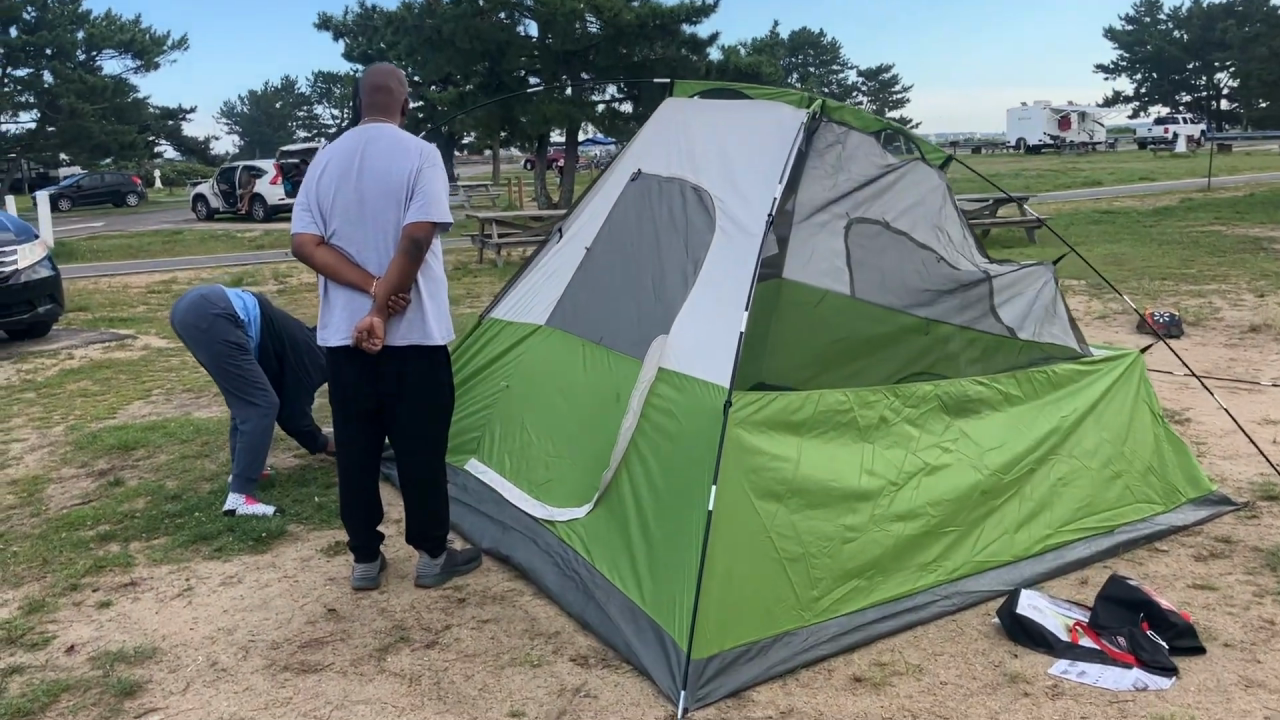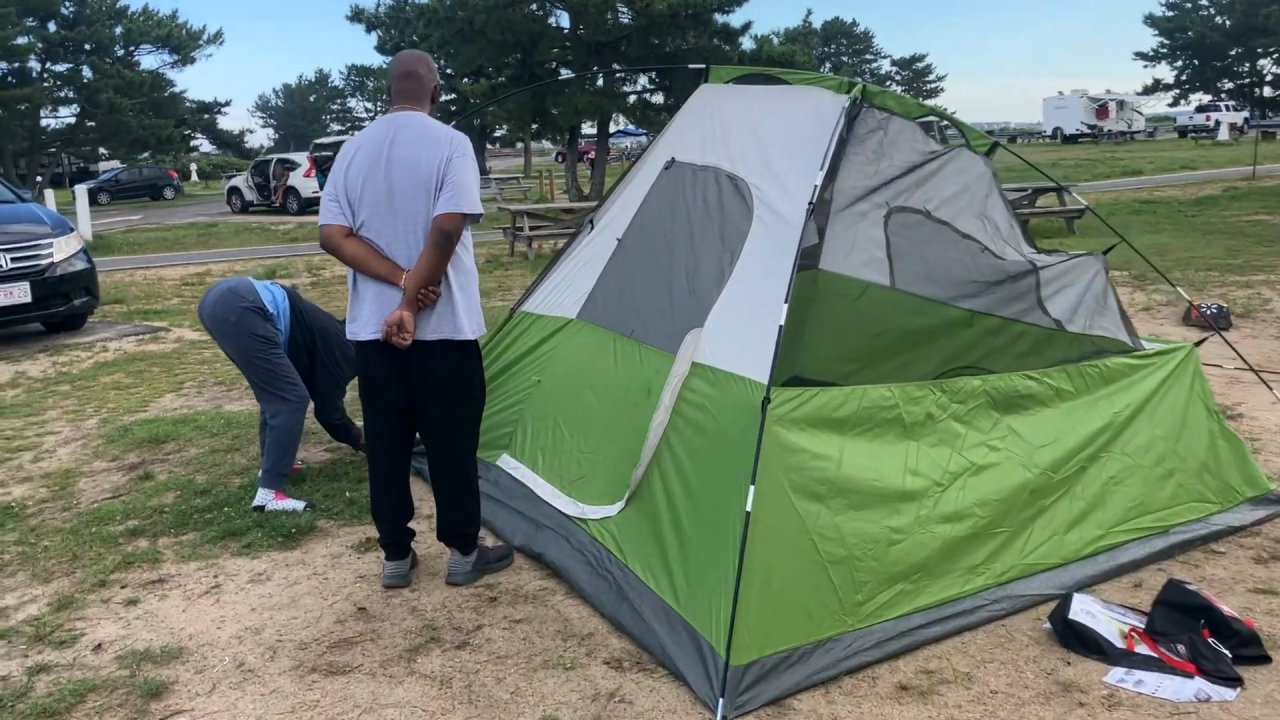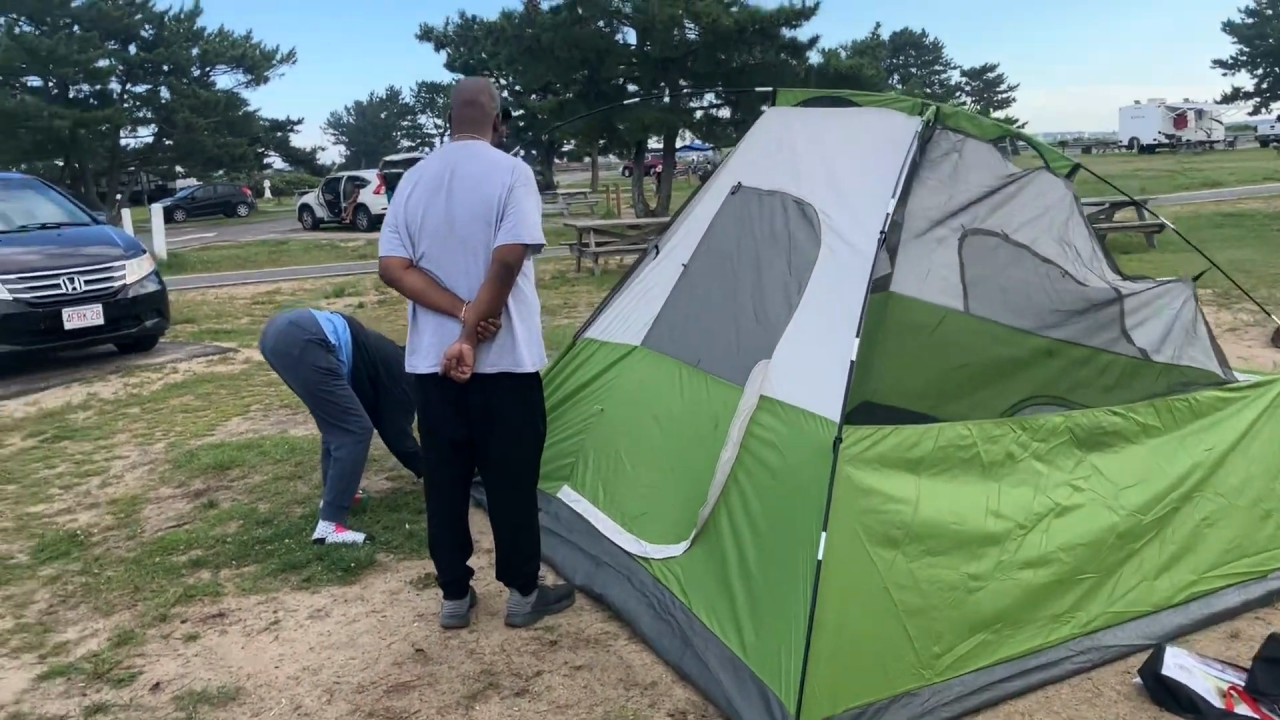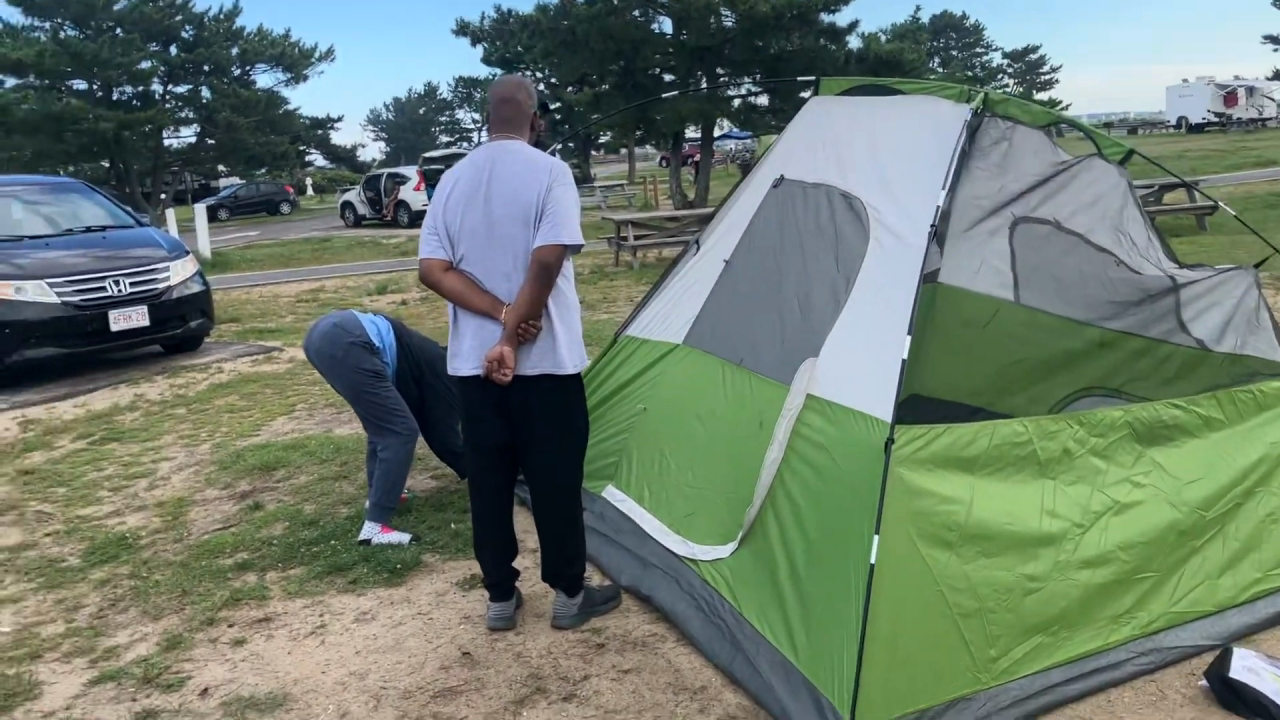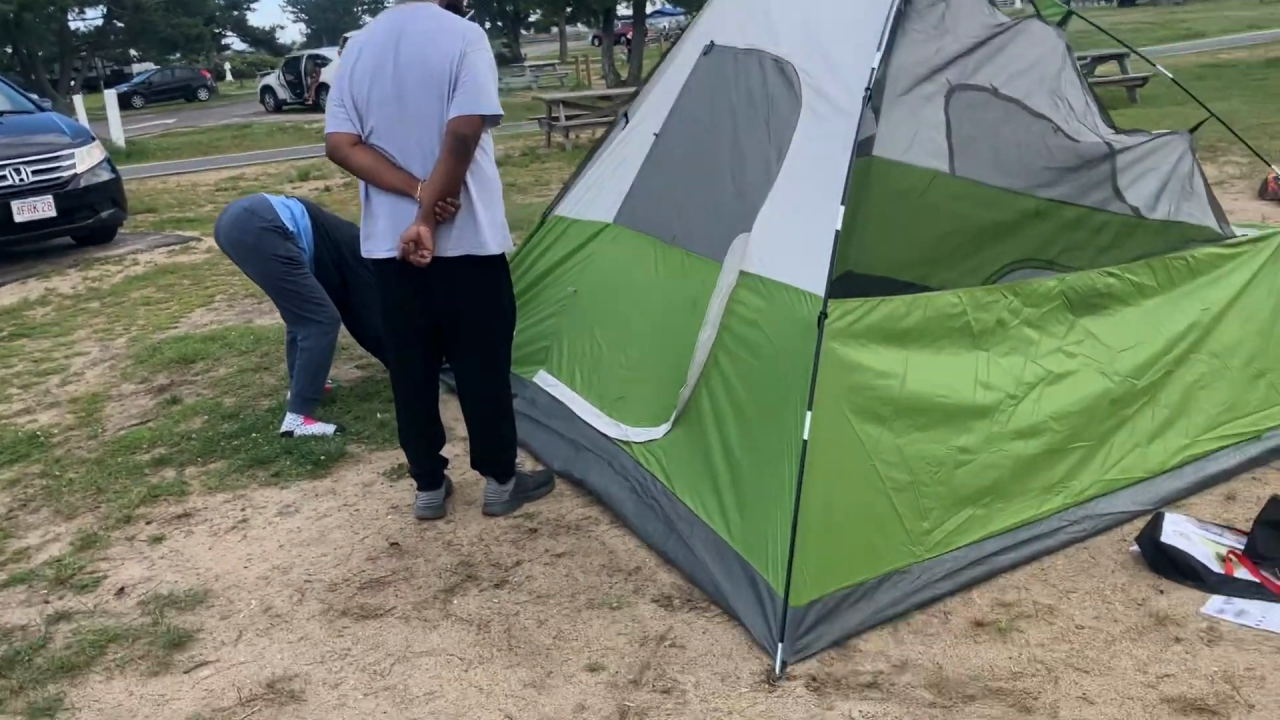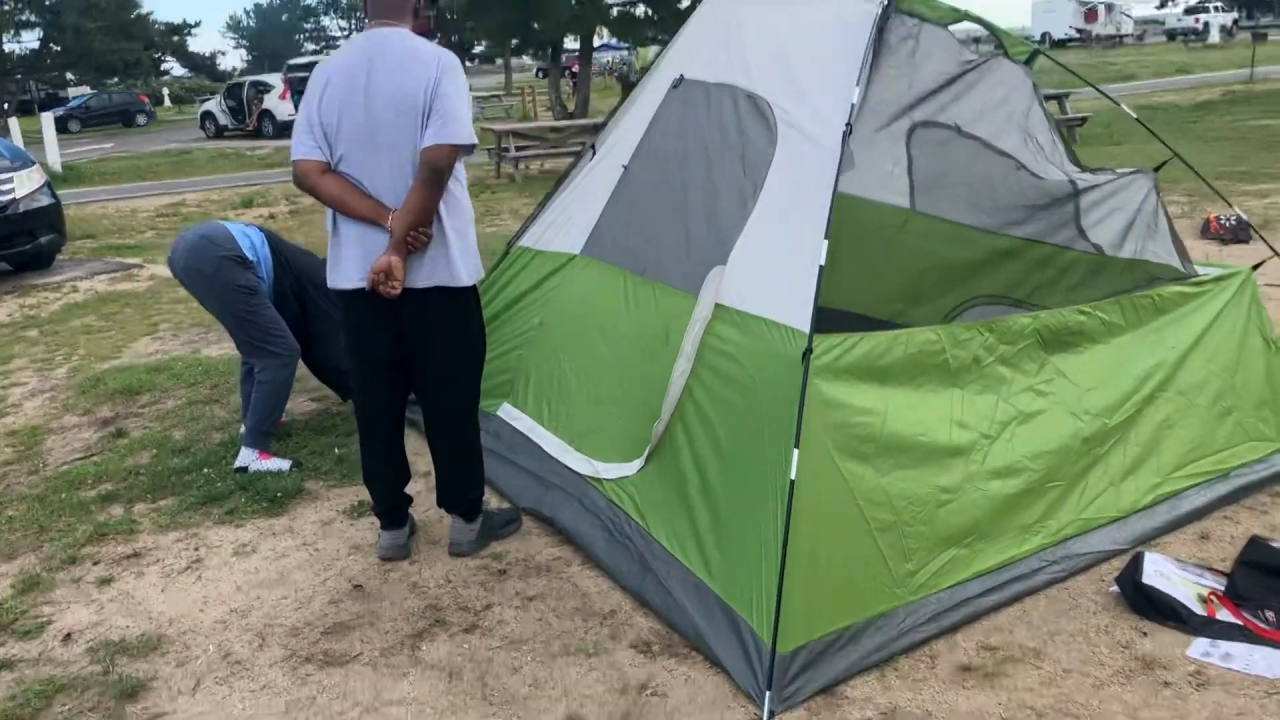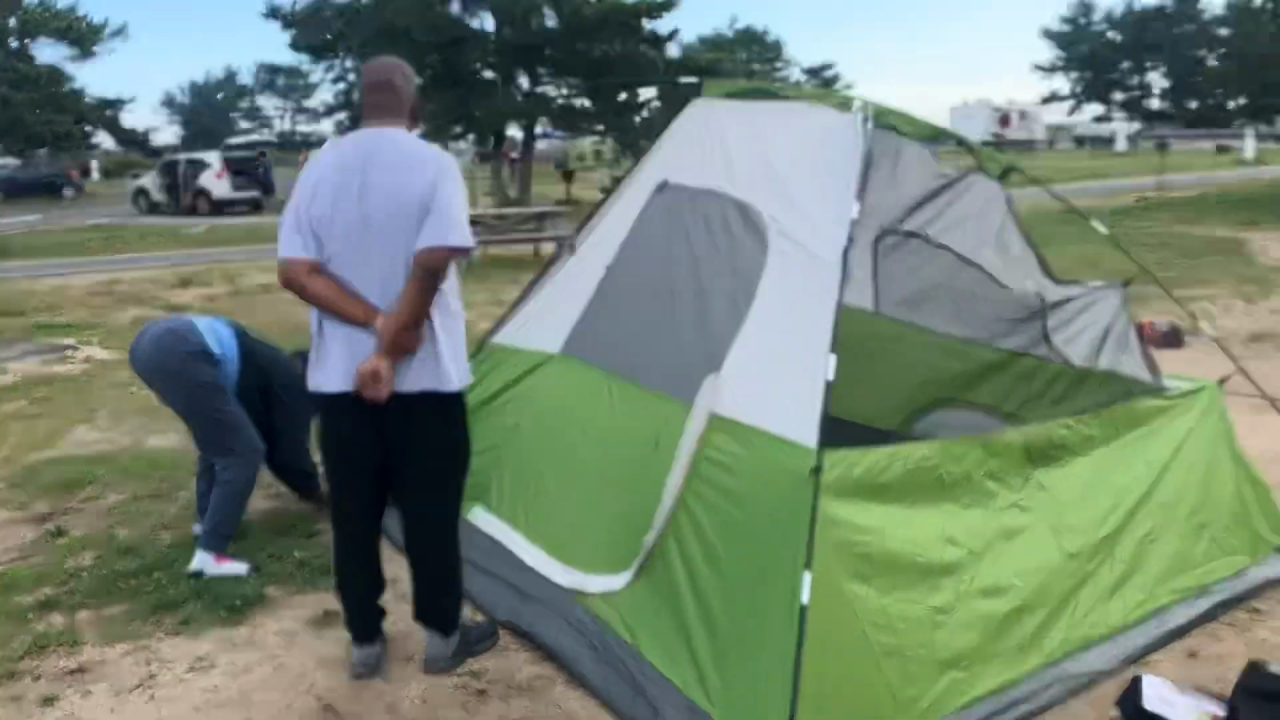
dt=0.3s
person 1, frame 1
left shoulder: (326, 158)
right shoulder: (419, 154)
left elbow: (304, 244)
right elbow: (416, 239)
left wrist: (371, 289)
right wrist: (382, 308)
left hip: (342, 333)
right hip: (411, 331)
left knee: (355, 447)
right knee: (421, 446)
left ankle: (365, 558)
right ankle: (433, 555)
person 1, frame 2
left shoulder: (353, 148)
right shoulder: (449, 144)
left elbow: (333, 236)
right elbow: (446, 230)
left wrist: (401, 282)
right wrist: (413, 300)
left hip: (371, 328)
right hip: (442, 326)
left knee: (386, 444)
right knee: (452, 442)
left ankle: (396, 556)
right ankle: (464, 553)
person 1, frame 3
left shoulder: (414, 177)
right shoulder: (511, 172)
left elbow: (392, 267)
right elbow: (507, 261)
left wrist: (461, 316)
right wrist: (472, 335)
left hip: (431, 360)
right hip: (503, 358)
left knee: (444, 478)
right knee: (512, 478)
left ankle: (454, 595)
right ankle: (523, 593)
person 1, frame 4
left shoulder: (452, 180)
right shoulder: (549, 172)
left elbow: (433, 271)
right elbow: (546, 262)
left wrist: (501, 317)
right wrist: (513, 336)
left hip: (472, 363)
right hip: (544, 361)
left knee: (488, 482)
right knee: (556, 481)
left ankle: (500, 597)
right ankle: (569, 594)
person 1, frame 5
left shoulder: (358, 46)
left elbow: (341, 144)
right elbow: (463, 132)
left wrist: (415, 193)
right wrist: (429, 215)
left hip: (387, 244)
right hip: (465, 240)
left knee: (410, 367)
right knee: (481, 364)
left ankle: (428, 486)
right ankle: (500, 479)
person 1, frame 6
left shoulder: (327, 73)
right shoulder: (437, 63)
left elbow: (308, 174)
right elbow: (436, 165)
left wrist: (388, 222)
right wrist: (401, 245)
left hip: (355, 276)
right hip: (436, 273)
left knee: (377, 404)
right knee: (450, 401)
left ankle: (393, 525)
right ankle: (466, 518)
person 1, frame 7
left shoulder: (319, 168)
right shoulder: (432, 163)
left elbow: (294, 271)
right elbow: (431, 263)
left wrist: (376, 325)
right wrist: (389, 347)
left hip: (339, 377)
right hip: (423, 375)
left knee: (353, 509)
right knee: (430, 507)
left ankle: (364, 638)
right ankle: (442, 633)
person 2, frame 1
left shoulder: (306, 345)
right shoulder: (312, 356)
right elbow: (296, 417)
right wrist: (324, 445)
left hip: (192, 304)
right hip: (216, 315)
left knee: (246, 400)
right knee: (259, 405)
left ankle: (240, 473)
right ankle: (239, 498)
person 2, frame 2
left shoulder: (338, 338)
right shoulder: (343, 350)
right elbow: (334, 413)
right wrist: (359, 441)
left hip: (223, 296)
right hip: (245, 310)
left knee: (277, 396)
right knee: (290, 399)
left ankle: (272, 466)
right ankle: (269, 493)
person 2, frame 3
left shoulder: (393, 361)
right shoulder: (399, 374)
right elbow: (398, 436)
left hip: (283, 328)
right hip: (303, 341)
left knee: (339, 423)
right knee: (354, 430)
left ankle: (333, 496)
right ankle: (329, 527)
person 2, frame 4
left shoulder: (435, 362)
right shoulder: (443, 376)
left elbow: (433, 428)
right elbow: (445, 437)
left hip: (326, 332)
right hip: (346, 344)
left knee: (384, 424)
right knee: (400, 432)
left ankle: (378, 496)
right ankle: (375, 527)
person 2, frame 5
left shoulder: (351, 246)
right shoulder: (363, 258)
left elbow: (355, 315)
right elbow: (368, 322)
right hip: (259, 229)
left knee: (302, 312)
right knee: (320, 320)
left ankle: (299, 386)
right ankle: (297, 419)
person 2, frame 6
left shoulder: (311, 274)
right shoulder: (324, 288)
left elbow: (313, 347)
right elbow: (328, 352)
left wrist: (345, 386)
right wrist: (354, 393)
right hip: (216, 258)
left knee: (257, 345)
right knee: (278, 352)
left ankle: (251, 420)
right ankle: (251, 454)
person 2, frame 7
left shoulder: (269, 368)
right shoulder: (293, 384)
right elbow: (291, 450)
left wrist: (306, 488)
right wrist: (315, 493)
right hip: (186, 352)
left knee: (218, 440)
right knee: (243, 451)
left ankle: (207, 521)
right ankle: (209, 557)
